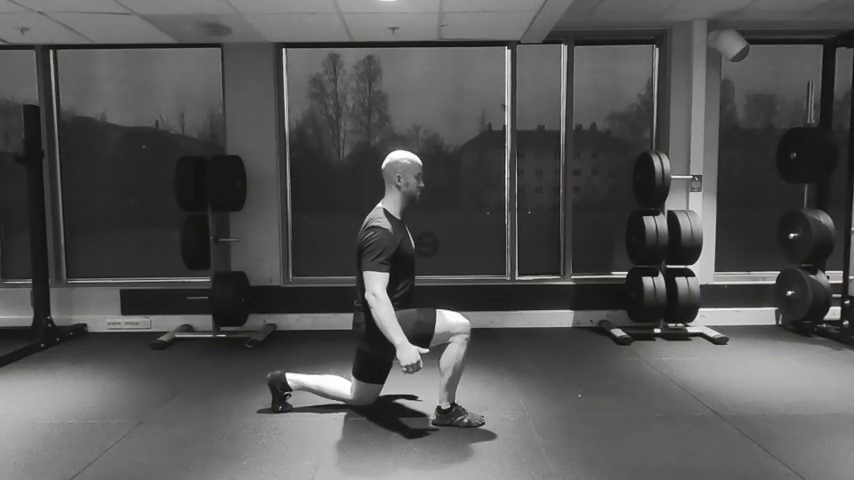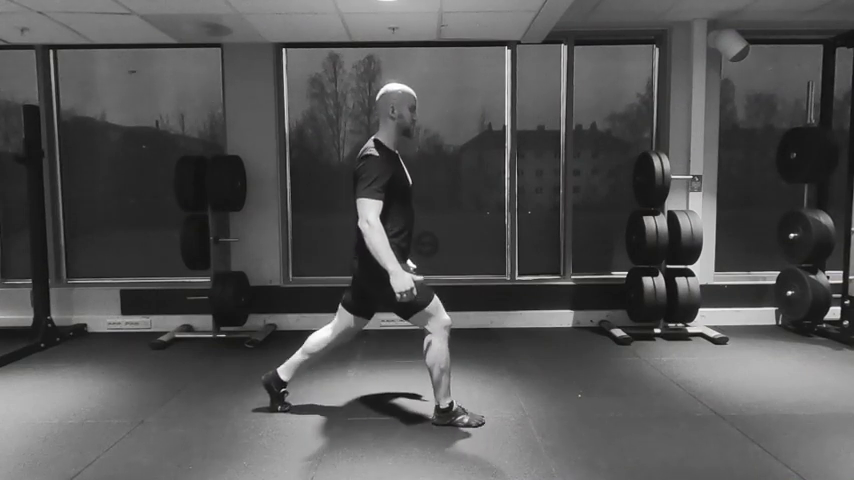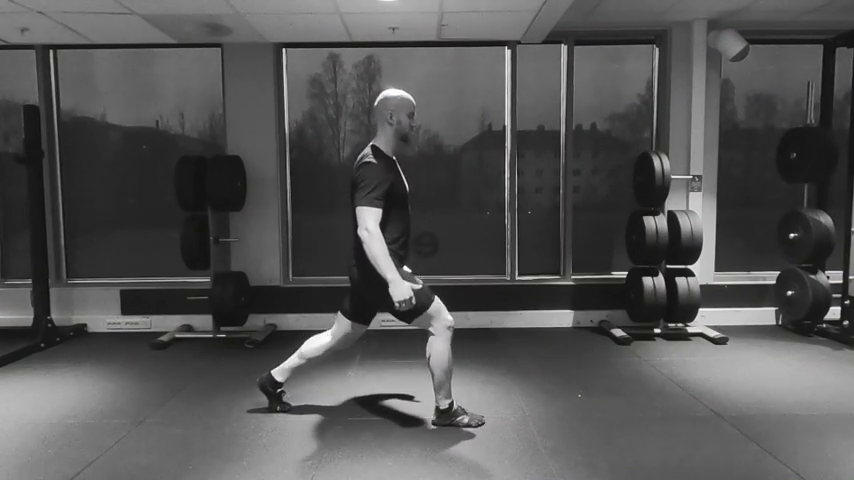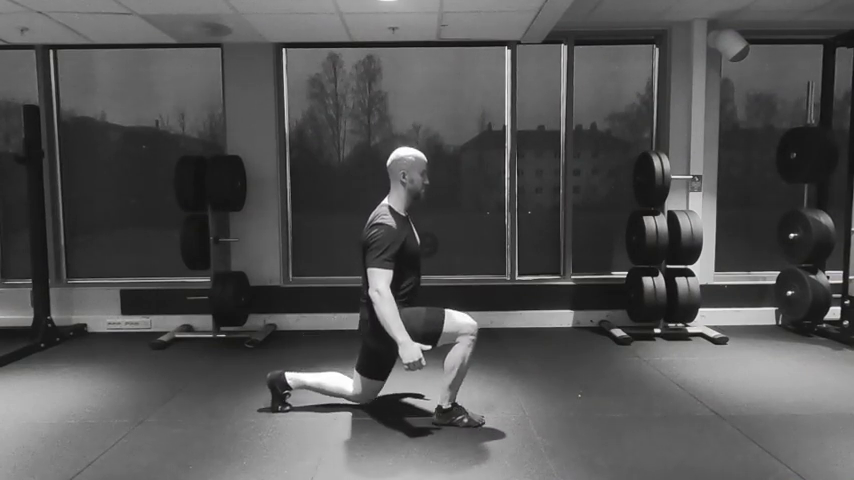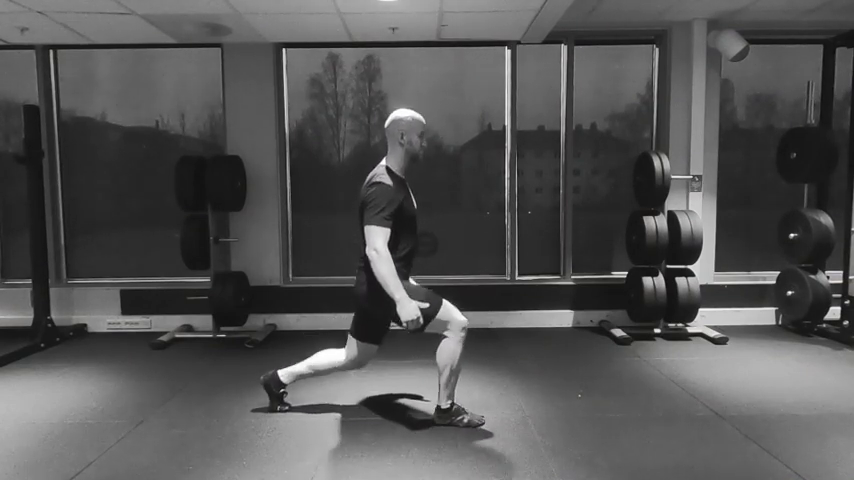
dt=1s
person 1, frame 1
left shoulder: (390, 220)
right shoulder: (382, 231)
right elbow: (374, 295)
left wrist: (397, 338)
right wrist: (402, 345)
left hip: (378, 324)
right hip: (380, 324)
left knee: (359, 396)
right knee: (460, 328)
left ankle: (285, 381)
right ankle: (446, 409)
person 1, frame 2
left shoulder: (387, 155)
right shoulder: (376, 160)
right elbow: (368, 222)
left wrist: (400, 261)
right wrist: (396, 271)
left hip: (376, 264)
right hip: (381, 266)
left knee: (341, 329)
right knee: (439, 324)
left ankle: (279, 378)
right ankle: (445, 409)
person 1, frame 3
left shoulder: (384, 160)
right shoulder: (374, 167)
right elbow: (367, 229)
left wrist: (397, 270)
right wrist: (395, 280)
left hip: (373, 270)
right hip: (379, 272)
left knee: (339, 335)
right knee: (443, 324)
left ankle: (274, 379)
right ankle: (445, 409)
person 1, frame 4
left shoulder: (397, 215)
right shoulder: (386, 227)
right elbow: (378, 291)
right wrist: (404, 342)
left hip: (387, 319)
right hip: (387, 321)
left knee: (360, 392)
right knee: (467, 329)
left ankle: (284, 380)
right ankle: (446, 409)
person 1, frame 5
left shoulder: (394, 180)
right shoulder: (384, 187)
right elbow: (375, 250)
left wrist: (404, 283)
right wrist: (402, 299)
left hip: (377, 287)
right hip: (383, 288)
left knee: (353, 357)
right knee: (456, 324)
left ankle: (278, 378)
right ankle: (446, 409)
